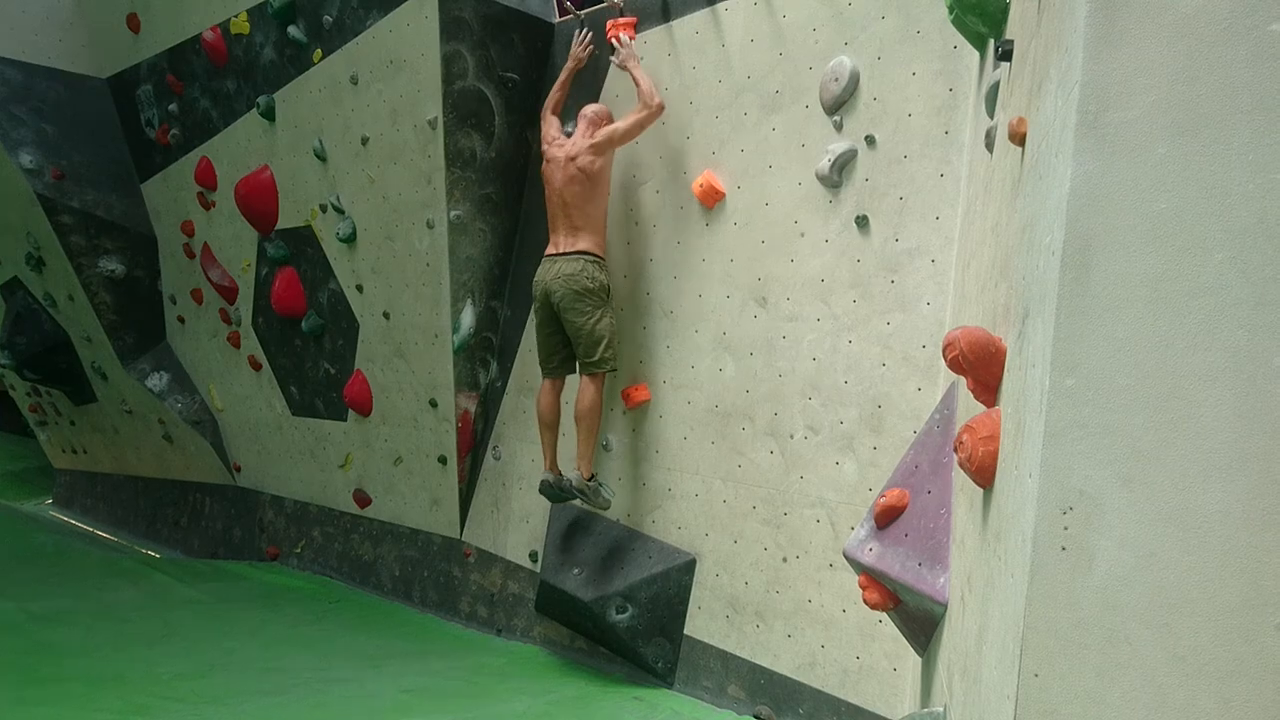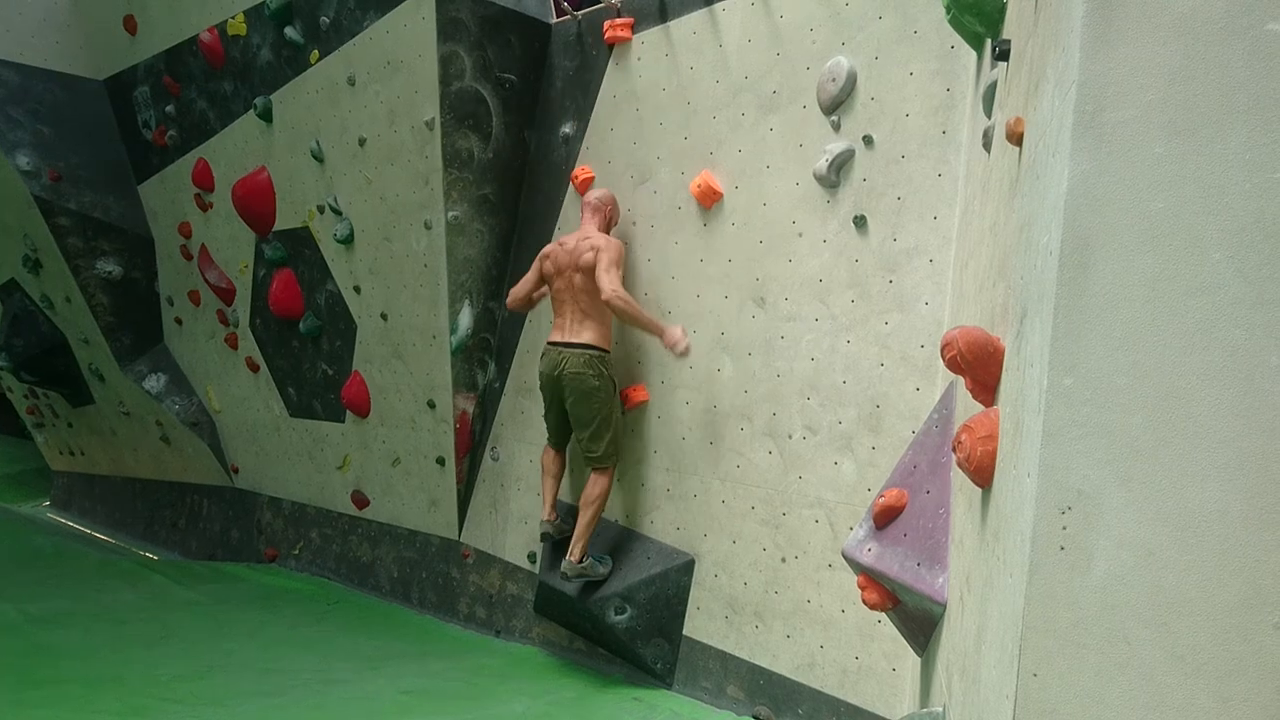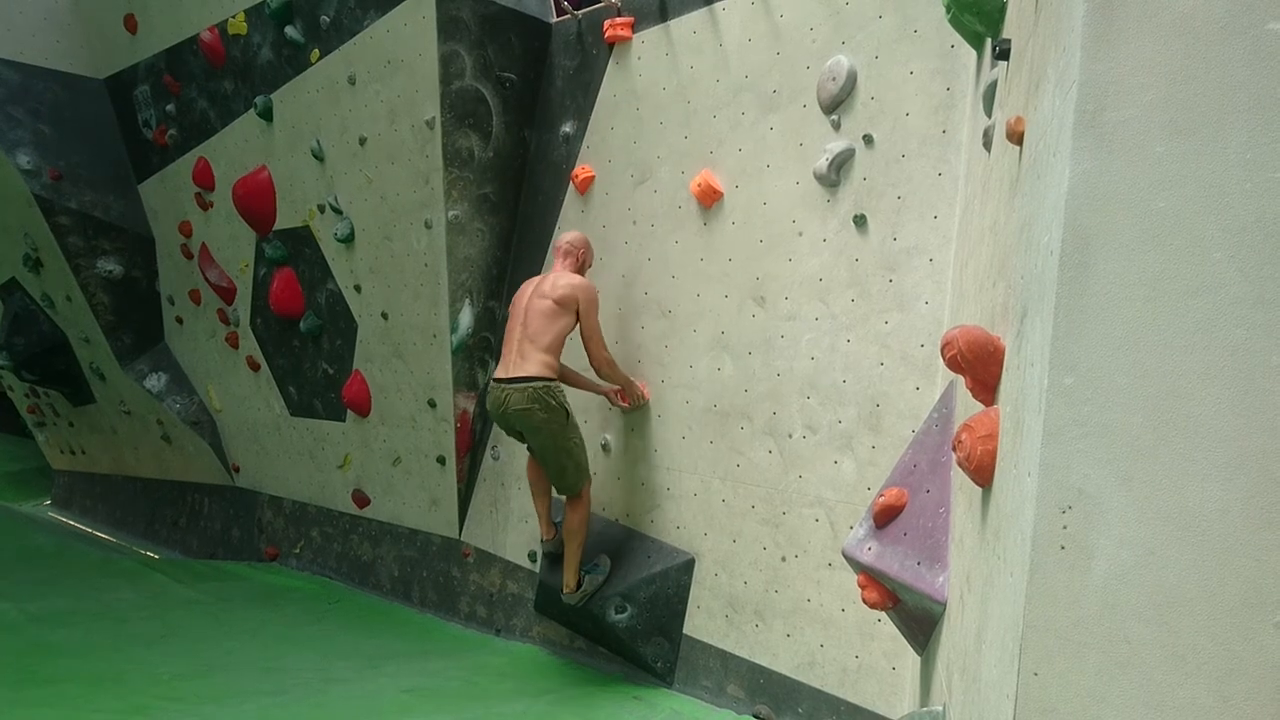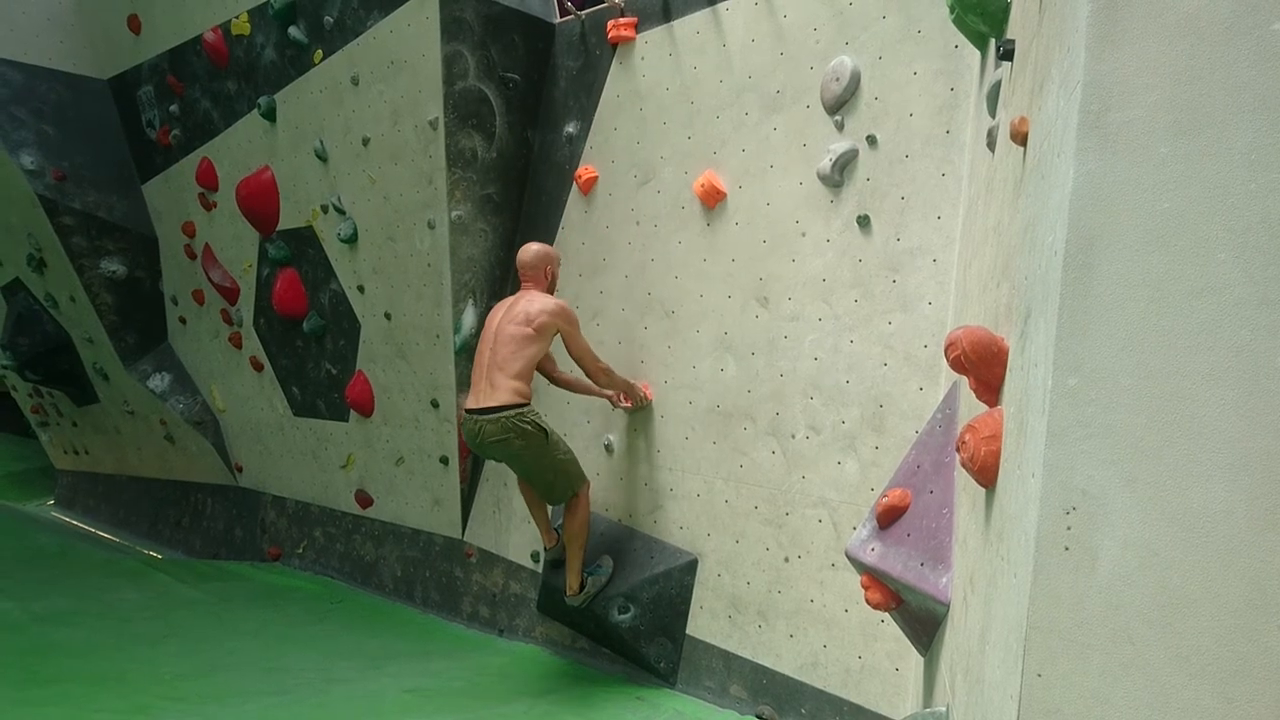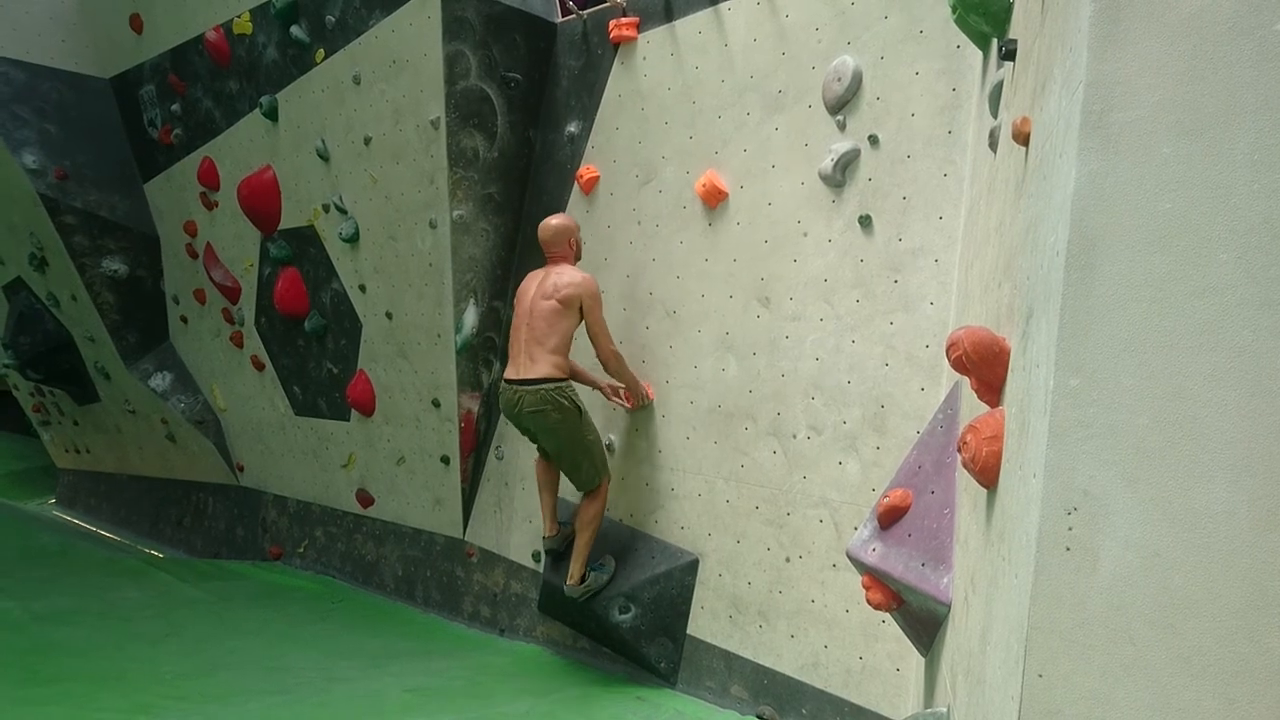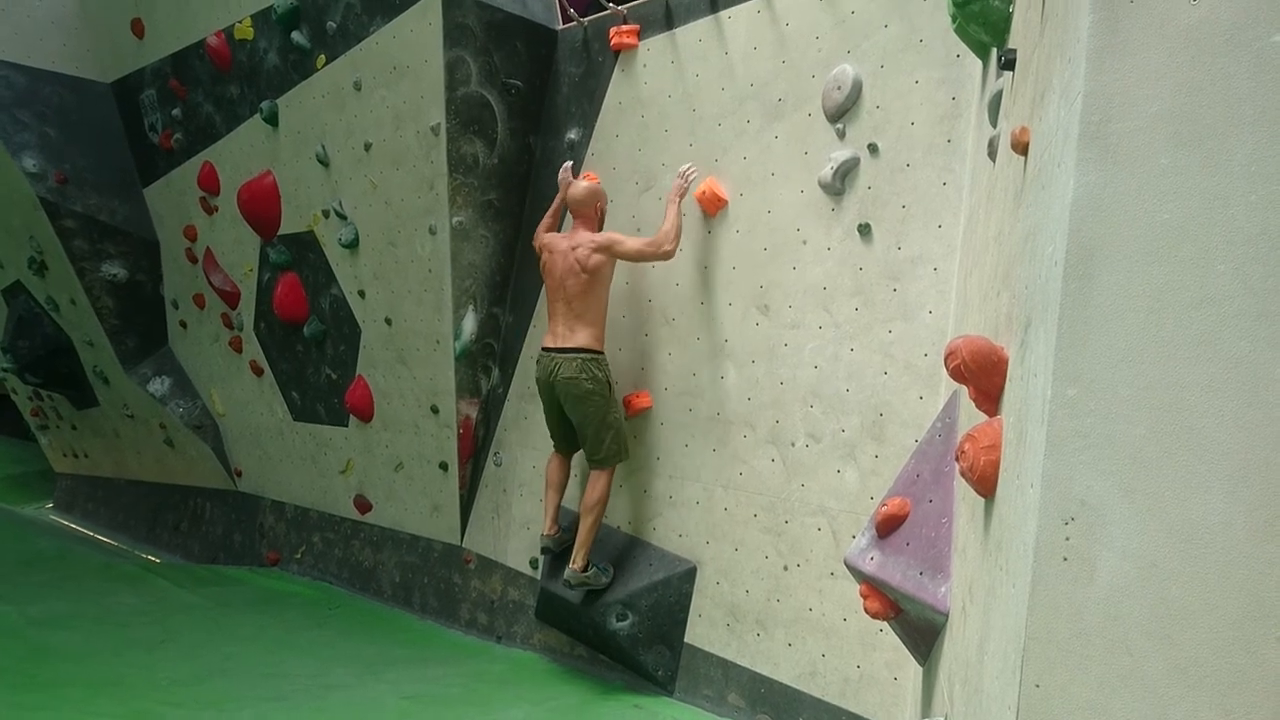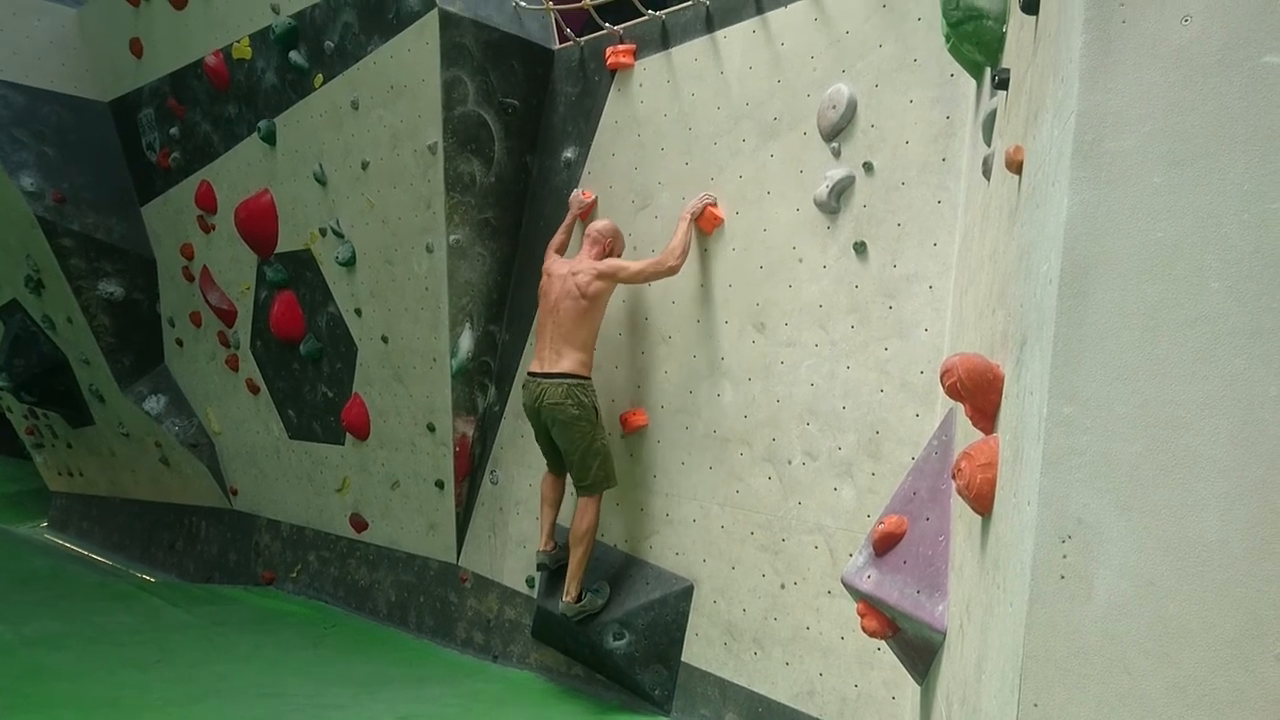
dt=0.3s
person 1, frame 1
left shoulder: (551, 147)
right shoulder: (596, 144)
left elbow: (550, 108)
right elbow: (651, 107)
left wrist: (572, 63)
right wrist: (632, 65)
left hip: (547, 272)
right hip: (582, 272)
left knee: (554, 377)
right knee: (593, 373)
left ankle: (551, 473)
right ankle: (582, 473)
person 1, frame 2
left shoulder: (550, 251)
right shoulder: (607, 245)
left elbow: (514, 302)
right elbow: (610, 294)
right wrist: (663, 330)
left hip: (551, 357)
right hip: (587, 361)
left knee: (556, 440)
right knee: (602, 464)
left ankle: (549, 516)
right ankle: (576, 557)
person 1, frame 3
left shoulder: (526, 288)
right shoulder: (580, 287)
right elbow: (600, 359)
left wrist: (603, 390)
right wrist: (629, 385)
left hip: (497, 395)
right hip: (534, 396)
left knee: (539, 450)
right knee: (578, 489)
left ankle: (549, 535)
right ankle: (574, 584)
person 1, frame 4
left shoulder: (501, 309)
right shoulder: (554, 308)
right elbow: (596, 369)
left wrist: (604, 394)
right wrist: (630, 388)
left hip: (472, 424)
right hip: (509, 422)
left knee: (530, 463)
right knee: (577, 491)
left ankle: (551, 543)
right ankle: (575, 585)
person 1, frame 5
left shoulder: (526, 284)
right shoulder: (580, 282)
right elbow: (607, 356)
left wrist: (598, 384)
right wrist: (635, 385)
left hip: (511, 394)
right hip: (548, 395)
left knee: (549, 450)
right knee: (595, 483)
left ankle: (551, 531)
right ankle: (577, 577)
person 1, frame 6
left shoulder: (548, 244)
right shoulder: (601, 245)
right elbow: (665, 247)
left wrist: (562, 195)
right wrist: (675, 196)
left hip: (546, 361)
right hip: (583, 365)
left knee: (563, 446)
right knee: (603, 463)
left ankle: (550, 531)
right ankle: (579, 565)
person 1, frame 7
left shoulder: (552, 267)
right shoulder: (602, 271)
right elbow: (668, 264)
left wrist: (572, 215)
right wrist: (688, 216)
left hip: (532, 387)
right hip: (568, 390)
left knee: (556, 468)
right knee: (591, 490)
left ankle: (547, 547)
right ankle: (573, 596)
